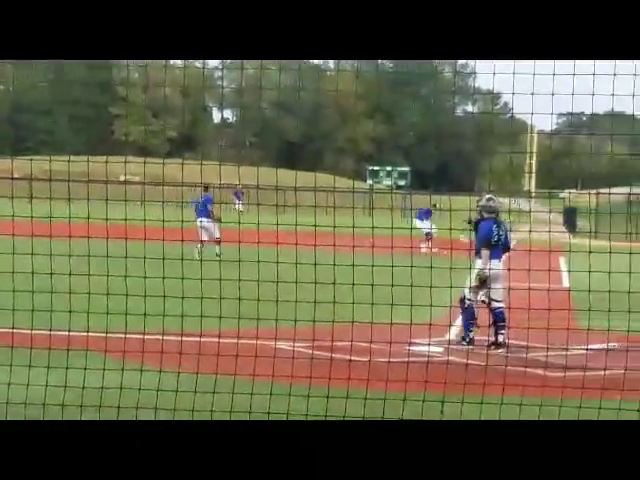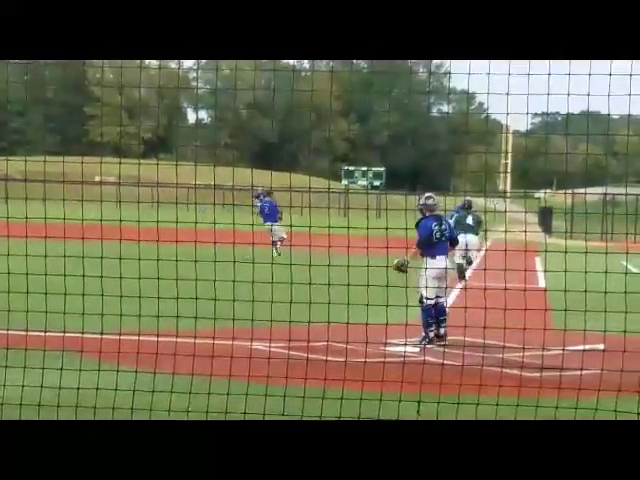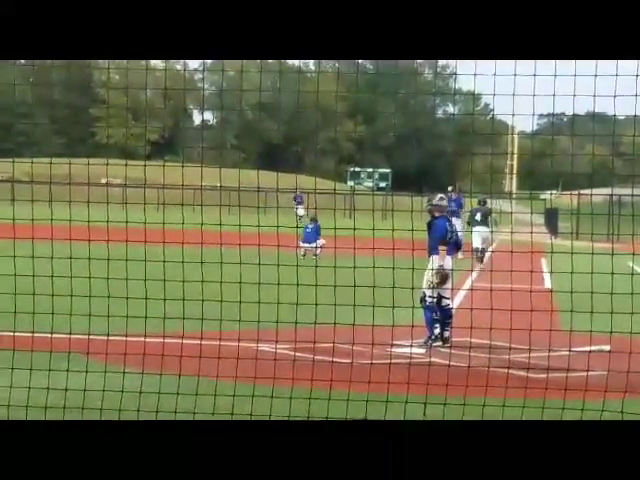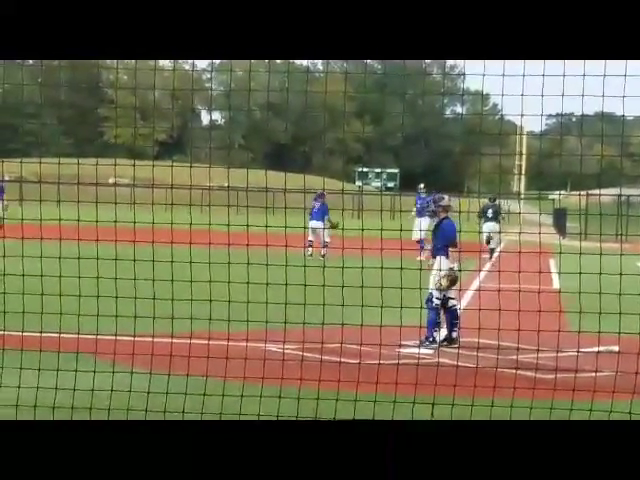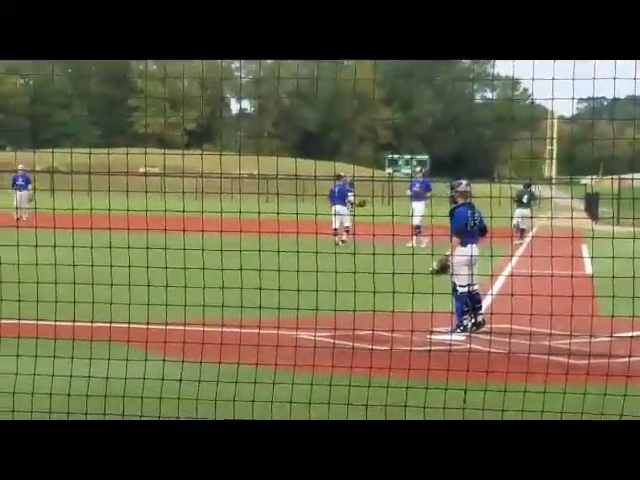
dt=0.7s
person 1, frame 1
left shoulder: (484, 224)
right shoulder: (501, 225)
left elbow: (485, 247)
right elbow: (506, 248)
left wrist: (483, 269)
left hip: (485, 267)
right hip: (498, 267)
left knee: (468, 302)
right knee: (497, 304)
left ankle: (468, 337)
right ankle: (500, 339)
person 1, frame 2
left shoulder: (426, 223)
right shoulder: (444, 221)
left elbow: (421, 246)
right elbow: (454, 242)
left wrist: (407, 259)
left hip: (431, 263)
right hip: (444, 262)
left knee: (427, 301)
right knee: (440, 300)
left ankle: (430, 337)
right ankle: (441, 334)
person 1, frame 3
left shoulder: (437, 223)
right shoulder: (449, 223)
left elbow: (442, 245)
right elbow: (458, 246)
left wrist: (440, 265)
left hip: (438, 262)
right hip: (448, 263)
left knee: (428, 299)
right knee: (445, 301)
left ankle: (434, 335)
right ankle: (445, 336)
person 1, frame 4
left shoulder: (446, 224)
right shoulder: (443, 223)
left elbow: (452, 246)
left wrist: (451, 267)
right wrist: (442, 263)
left hip: (443, 264)
right hip: (443, 263)
left knee: (433, 301)
right knee: (449, 301)
left ankle: (432, 338)
right ankle: (452, 336)
person 1, frame 5
left shoulder: (459, 211)
right shoulder: (475, 210)
left elbow: (457, 236)
right elbow: (483, 232)
left wrist: (448, 255)
left hip: (461, 252)
right hip: (474, 250)
left knee: (460, 289)
right knee: (473, 287)
left ankle: (463, 325)
right ankle: (478, 320)
